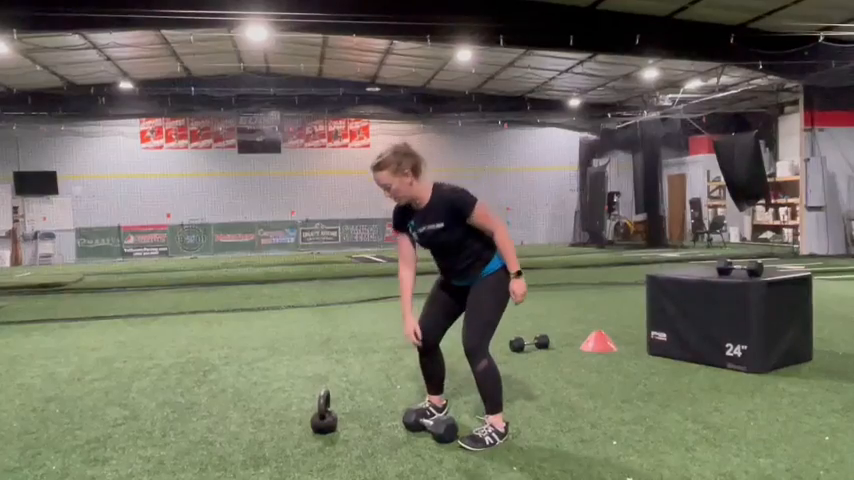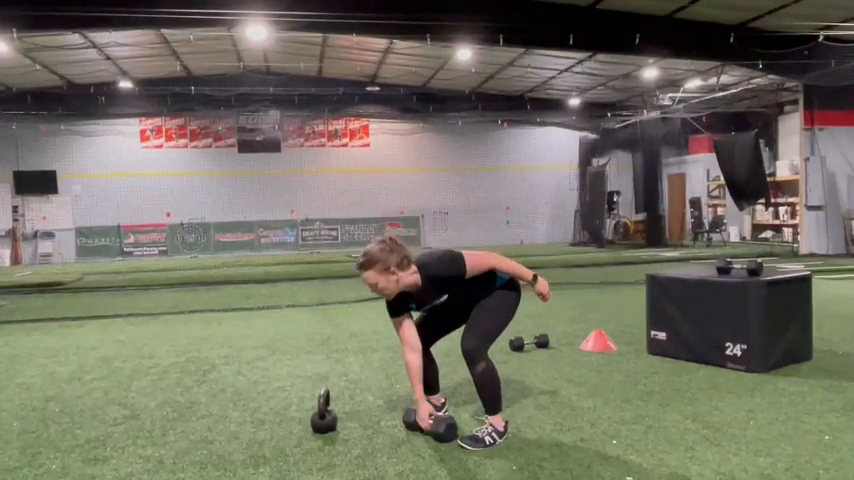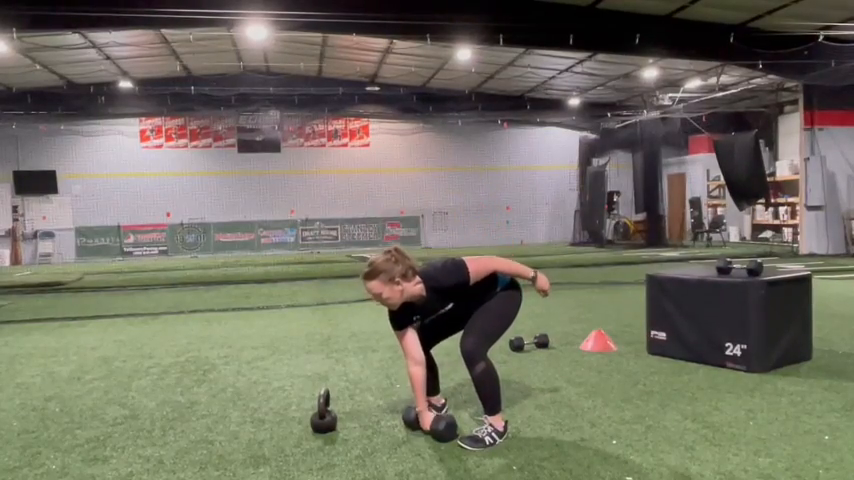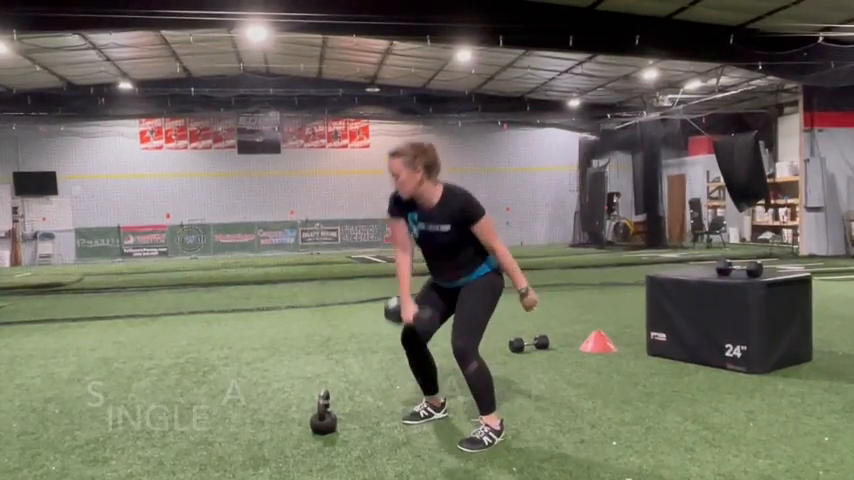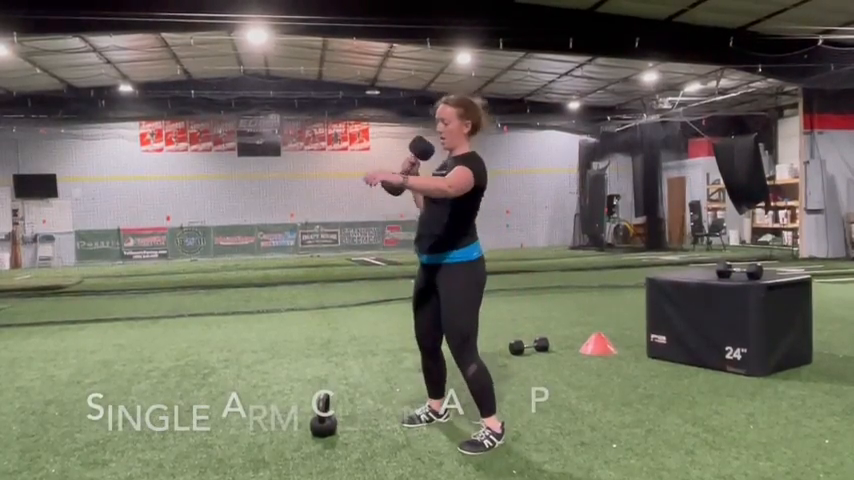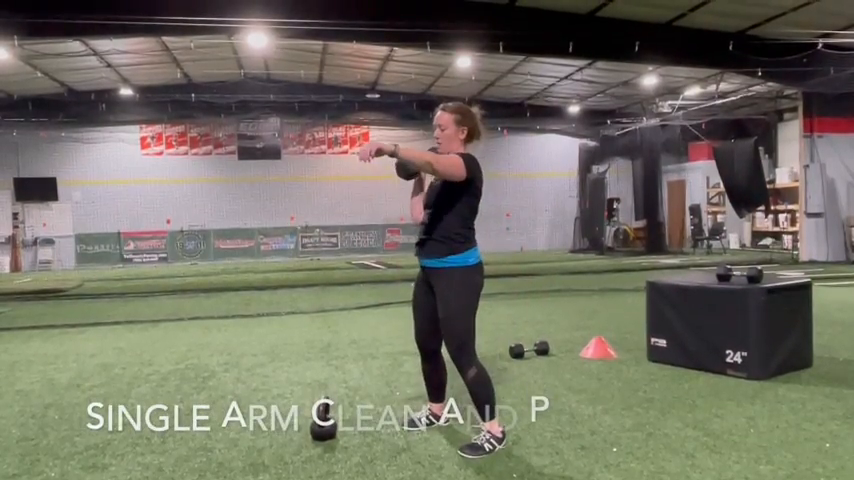
dt=0.5s
person 1, frame 1
left shoulder: (452, 198)
right shoulder: (403, 214)
left elbow: (497, 230)
right elbow: (406, 265)
left wrist: (516, 275)
right wrist: (407, 316)
left hip: (488, 277)
right hip: (453, 281)
left knee: (474, 345)
right knee: (424, 336)
left ankle: (498, 425)
right ankle: (437, 403)
person 1, frame 2
left shoulder: (438, 268)
right shoulder: (399, 300)
left elbow: (491, 259)
right elbow: (412, 350)
left wrist: (533, 280)
right wrist: (420, 401)
left hip: (499, 291)
left knee: (472, 347)
right knee: (420, 339)
left ankle: (497, 424)
right ankle: (436, 402)
person 1, frame 3
left shoulder: (441, 277)
right shoulder: (401, 312)
left elbow: (491, 263)
right elbow: (415, 361)
left wrist: (534, 277)
right wrist: (421, 410)
left hip: (501, 294)
left knee: (471, 348)
right knee: (419, 342)
left ankle: (496, 424)
right ankle: (435, 403)
person 1, frame 4
left shoulder: (461, 204)
right shoulder: (399, 204)
left elbow: (495, 247)
right elbow: (403, 253)
left wrist: (523, 288)
right wrist: (407, 300)
left hip: (478, 280)
right hip: (442, 282)
left knee: (463, 346)
right knee: (412, 337)
left ankle: (493, 425)
right ankle: (433, 403)
person 1, frame 5
left shoulder: (471, 164)
right shoulder: (447, 160)
left elbow: (445, 187)
right elbow: (429, 203)
left wrist: (396, 179)
right wrist: (411, 171)
left hip: (461, 268)
right hip: (430, 266)
left knee: (462, 349)
right knee: (426, 342)
left ankle: (493, 425)
right ankle: (436, 407)
person 1, frame 6
left shoulder: (466, 166)
right shoulder: (441, 175)
left elbow: (430, 161)
right elbow: (419, 215)
left wrist: (389, 148)
right wrist: (418, 179)
left hip: (459, 271)
right hip: (430, 270)
left knee: (461, 352)
right knee: (426, 344)
left ankle: (494, 430)
right ankle: (436, 411)
